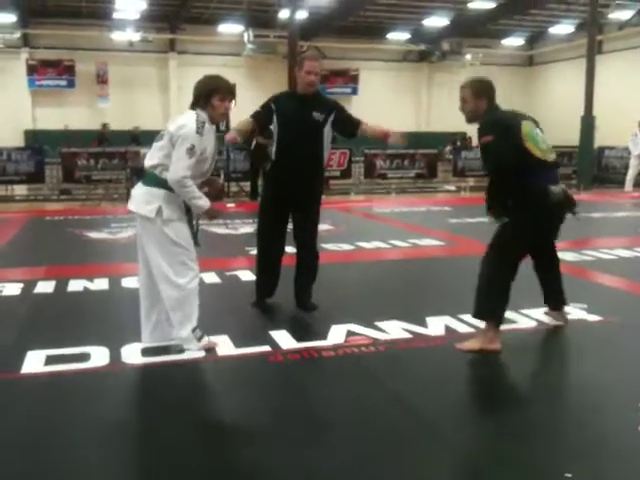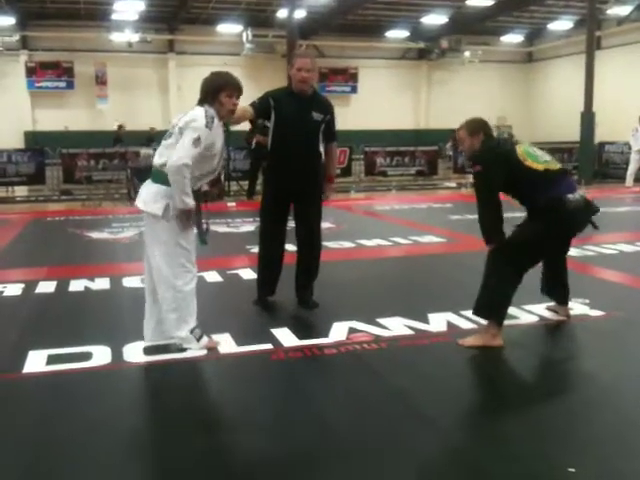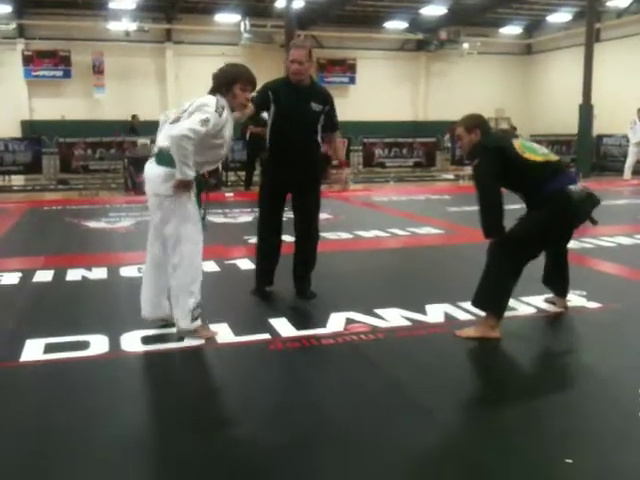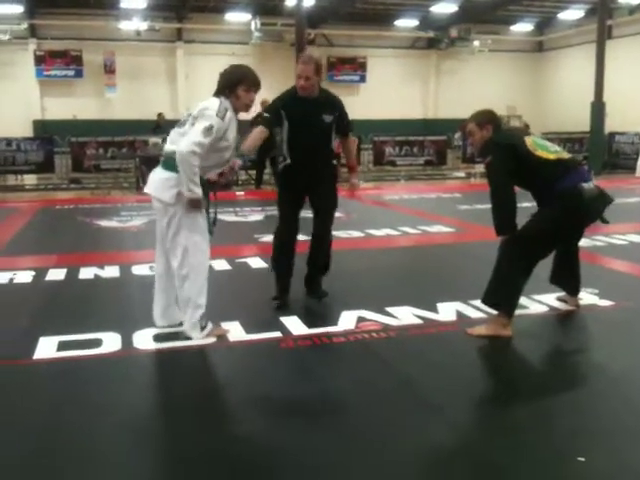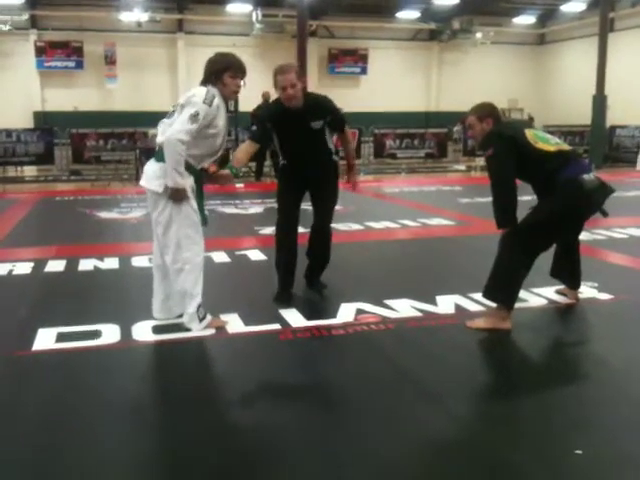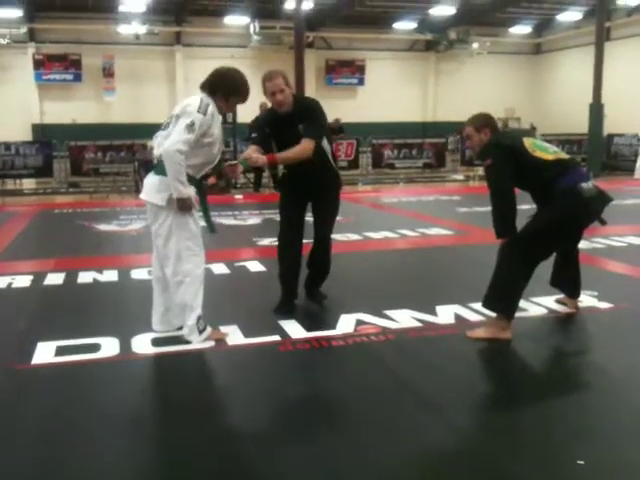
dt=0.4s
person 1, frame 1
left shoulder: (199, 125)
right shoulder: (194, 128)
right elbow: (178, 177)
left wrist: (203, 183)
right wrist: (203, 205)
left hip: (155, 199)
right hip: (161, 203)
left knee: (157, 270)
right knee: (181, 270)
left ankle: (157, 332)
right ankle: (189, 336)
person 1, frame 2
left shoulder: (204, 119)
right shoulder: (204, 122)
left elbow: (181, 161)
right elbow: (178, 164)
right wrist: (186, 204)
left hip: (161, 196)
right hip: (168, 199)
left knee: (162, 268)
right knee: (179, 269)
left ankle: (159, 331)
right ankle: (187, 336)
person 1, frame 3
left shoulder: (211, 105)
right shoulder: (216, 110)
left elbow: (168, 120)
right elbow: (179, 135)
left wrist: (163, 154)
right wrist: (185, 175)
left hip: (161, 172)
right hip: (171, 178)
left knee: (162, 245)
right knee: (187, 247)
left ankle: (156, 307)
right ankle: (188, 318)
person 1, frame 4
left shoulder: (214, 109)
right shoulder: (220, 113)
left elbow: (185, 144)
right elbow: (187, 151)
right wrist: (194, 193)
left hip: (166, 181)
right hip: (176, 185)
left knee: (171, 253)
right knee: (192, 255)
left ankle: (168, 315)
right ankle: (196, 325)
person 1, frame 5
left shoulder: (211, 101)
right shoulder: (206, 99)
left elbow: (170, 131)
right elbow: (174, 139)
right wrist: (177, 183)
left hip: (164, 175)
right hip: (170, 179)
left knee: (168, 245)
right knee: (187, 246)
left ankle: (167, 307)
right ankle: (194, 315)
person 1, frame 6
left shoulder: (200, 108)
right shoulder: (202, 109)
left elbow: (162, 141)
right elbow: (172, 149)
right wrist: (181, 192)
left hip: (161, 187)
right hip: (171, 190)
left knee: (167, 257)
right knee: (188, 258)
left ankle: (166, 319)
right ankle: (194, 328)
person 2, frame 1
left shoulder: (329, 107)
right shoulder: (278, 102)
left elbow: (359, 127)
right elbow: (252, 121)
left wrist: (386, 135)
right wrist: (235, 132)
left hip: (310, 185)
right hip: (278, 182)
left knee: (307, 241)
right knee: (270, 239)
left ankle: (304, 294)
right ankle: (263, 294)
person 2, frame 2
left shoulder: (324, 106)
right shoulder: (275, 98)
left elbow: (330, 145)
right elbow: (248, 111)
left wrist: (329, 179)
left hip: (310, 182)
right hip: (277, 180)
left knee: (310, 239)
right knee: (271, 237)
left ankle: (305, 292)
right ankle: (265, 292)
person 2, frame 3
left shoulder: (322, 96)
right shoulder: (273, 89)
left elbow: (332, 134)
right elbow: (249, 108)
left hip: (308, 172)
right hip: (275, 169)
left knee: (307, 229)
right knee: (269, 226)
left ankle: (302, 283)
right ankle: (263, 282)
person 2, frame 4
left shoulder: (332, 103)
right shoulder: (284, 102)
left elbow: (346, 137)
right elbow: (261, 130)
left wrist: (352, 171)
left hip: (324, 174)
right hip: (292, 174)
left knee: (323, 231)
right knee: (286, 230)
left ankle: (314, 282)
right ankle: (282, 289)
person 2, frame 5
left shoulder: (322, 105)
right shoulder: (271, 113)
left elbow: (343, 133)
right elbow: (250, 144)
left wrist: (351, 167)
right wrist: (232, 169)
left hip: (324, 171)
right hip: (292, 172)
left knee: (322, 225)
right knee: (286, 226)
left ankle: (313, 275)
right ankle: (285, 285)
person 2, frame 6
left shoulder: (311, 108)
right shoulder: (266, 120)
left elbow: (307, 149)
right elbow: (255, 148)
left wrist: (269, 159)
right wrist: (242, 162)
left hip: (325, 181)
right hip: (293, 182)
left knee: (322, 236)
right knee: (289, 237)
left ankle: (313, 286)
right ankle: (288, 296)
person 3, frame 1
left shoulder: (491, 126)
right shoulder: (517, 119)
left elbow: (500, 171)
left wrist: (496, 208)
left hip: (535, 202)
right hip: (554, 198)
left knee: (498, 259)
right knee: (544, 253)
left ankle: (490, 335)
right ankle: (557, 310)
person 3, frame 2
left shoulder: (485, 156)
right shoulder: (509, 149)
left elbow: (488, 203)
left wrist: (494, 240)
right wrist: (528, 231)
left hip: (557, 211)
right hip: (575, 206)
left knee: (504, 258)
right knee: (553, 251)
left ankle: (492, 332)
right ankle: (562, 304)
person 3, frame 3
left shoulder: (484, 150)
right shoulder: (508, 144)
left elbow: (489, 197)
left wrist: (494, 234)
left hip: (558, 202)
right hip: (577, 198)
left knee: (504, 250)
right knee: (554, 241)
left ankle: (490, 324)
right ankle: (560, 296)
person 3, frame 4
left shoulder: (496, 147)
right shoulder: (518, 140)
left elbow: (502, 194)
left wrist: (506, 232)
left hip: (569, 200)
right hip: (589, 195)
left knee: (516, 248)
right knee: (565, 239)
left ankle: (501, 322)
right ankle: (572, 295)
person 3, frame 5
left shoulder: (496, 140)
right shoulder: (518, 133)
left elbow: (503, 187)
left wrist: (507, 225)
left hip: (570, 191)
right hip: (589, 186)
left knee: (517, 241)
right knee: (565, 232)
left ankle: (501, 315)
right ankle: (571, 288)
person 3, frame 6
left shoulder: (495, 150)
right shoulder: (516, 143)
left elbow: (502, 197)
left wrist: (506, 234)
left hip: (568, 199)
right hip: (588, 195)
left knee: (516, 251)
right knee: (565, 242)
left ankle: (501, 324)
right ankle: (571, 297)
